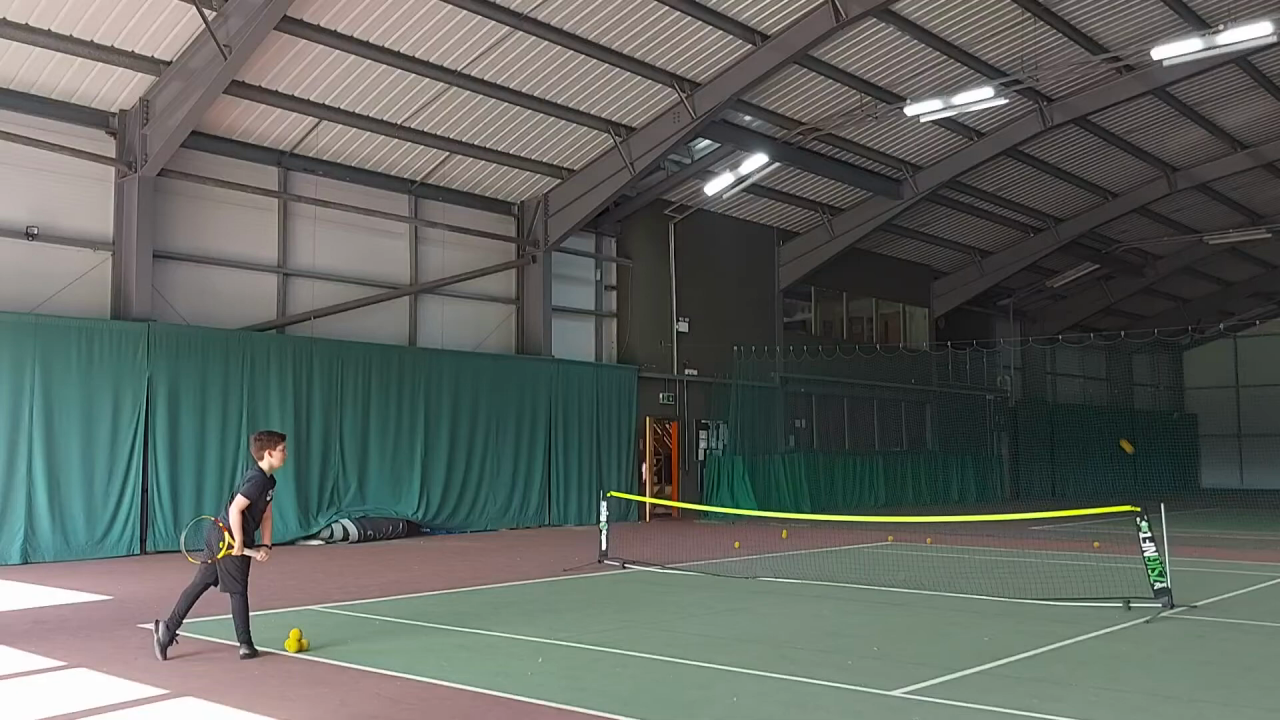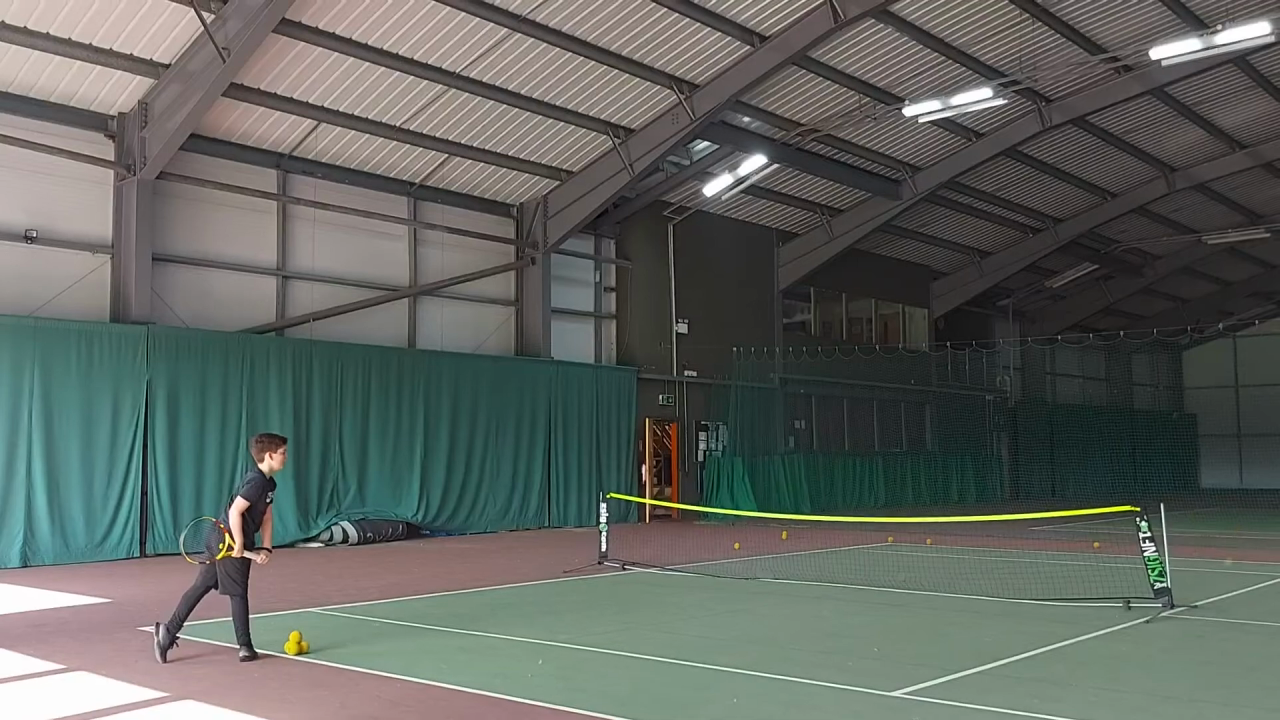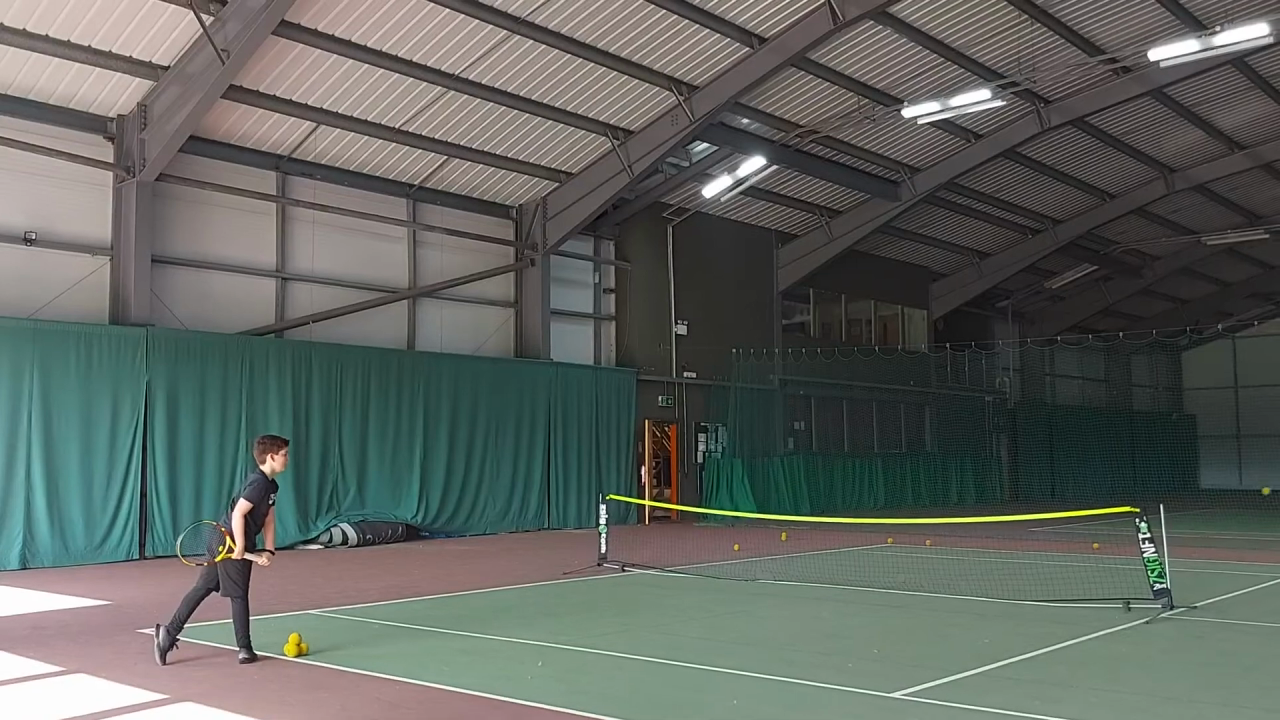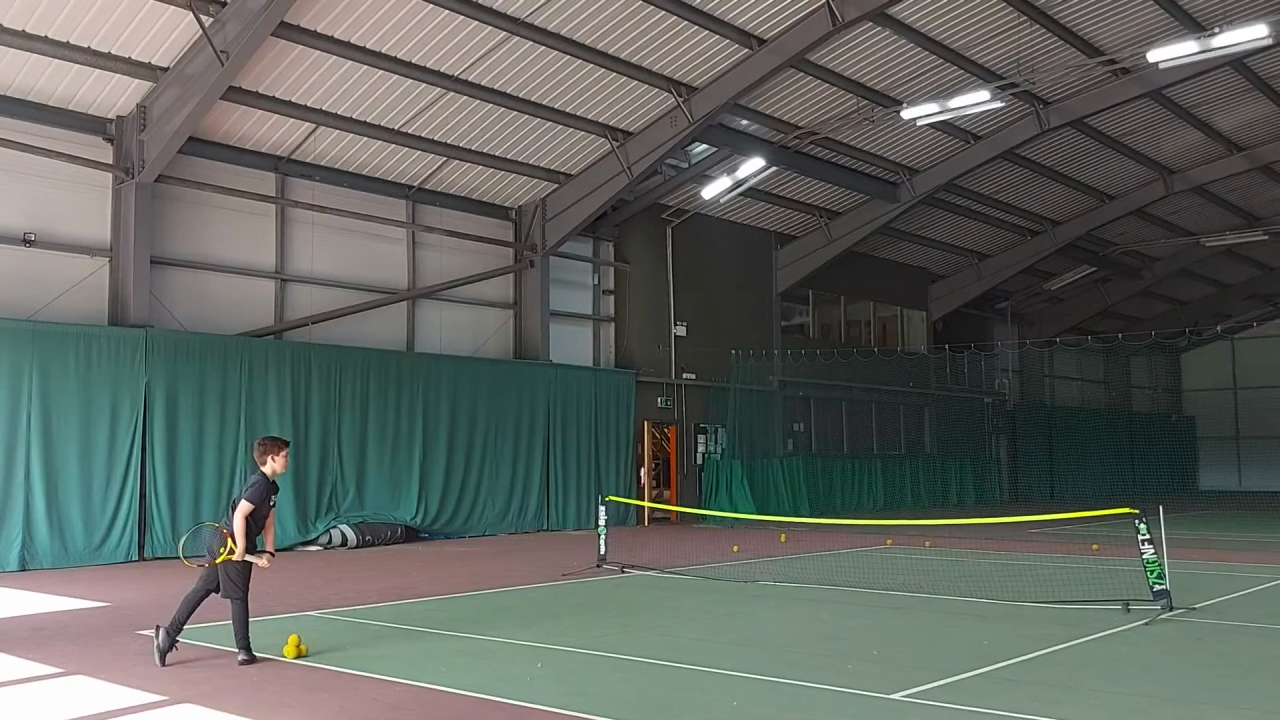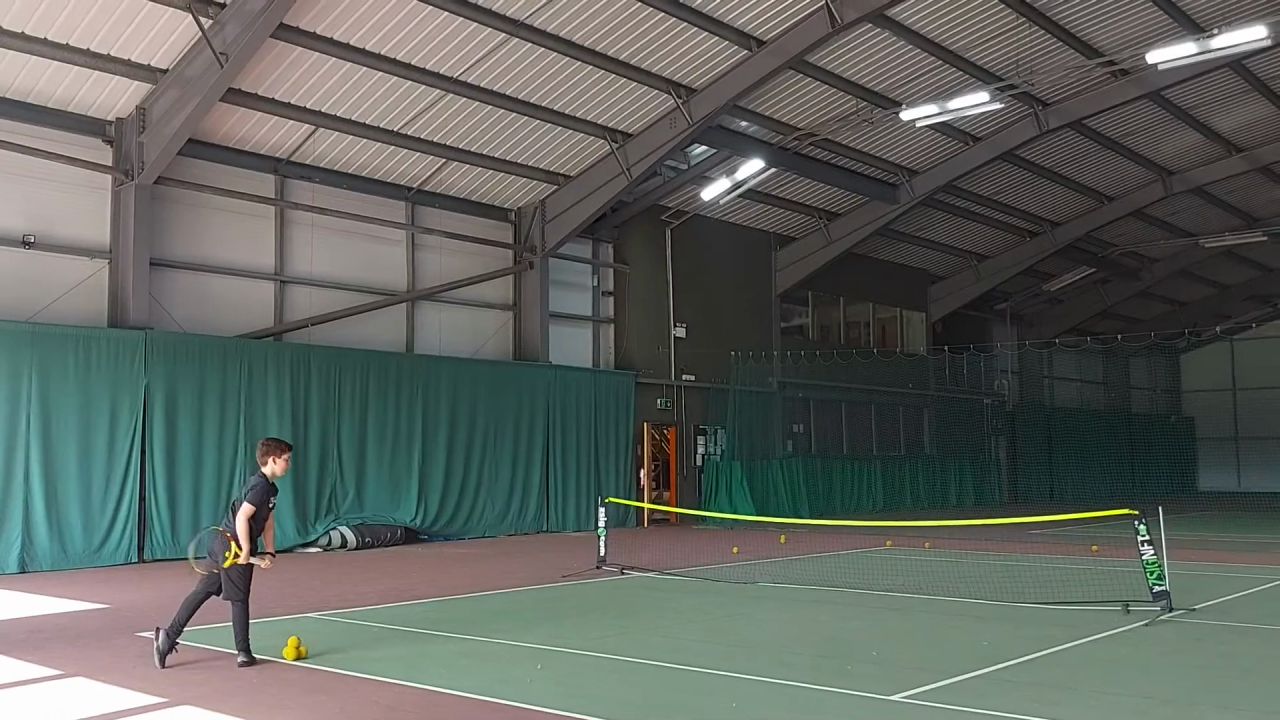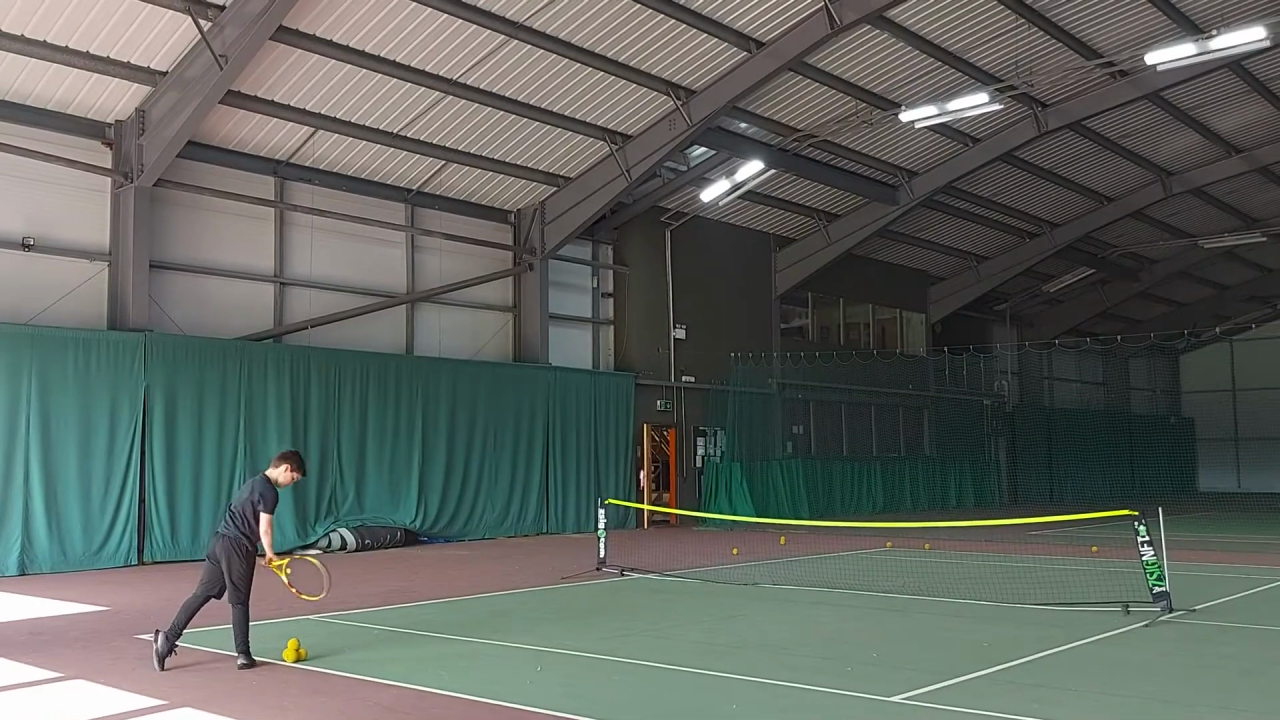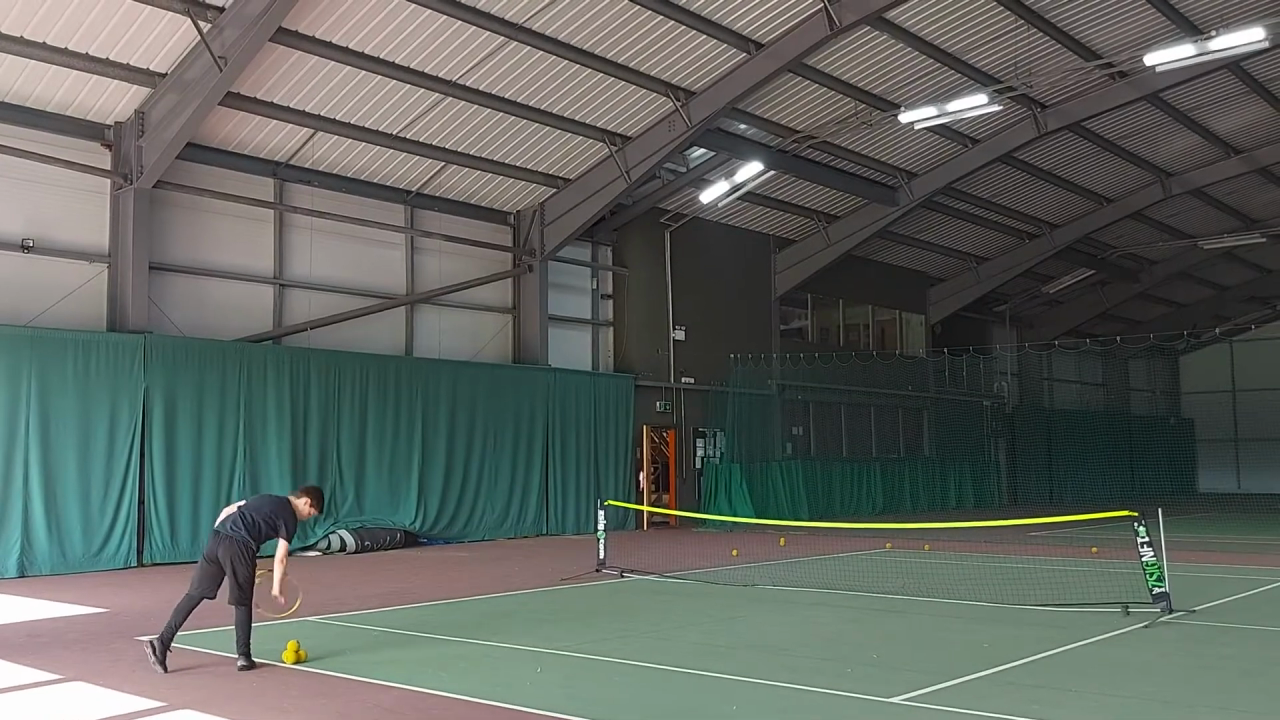
dt=0.3s
person 1, frame 1
left shoulder: (269, 481)
right shoulder: (257, 480)
left elbow: (266, 514)
right elbow: (235, 509)
left wrist: (266, 544)
right wrist: (239, 542)
right hip: (229, 538)
left knee: (199, 584)
right knee: (238, 591)
left ankle: (168, 628)
right ankle: (245, 645)
person 1, frame 2
left shoulder: (268, 483)
right shoulder: (256, 481)
left elbow: (266, 517)
right elbow: (235, 511)
left wrist: (266, 547)
right wrist: (239, 544)
right hip: (231, 542)
left knee: (200, 587)
right knee: (238, 594)
left ankle: (169, 631)
right ankle: (245, 647)
person 1, frame 3
left shoulder: (270, 485)
right shoulder: (258, 483)
left elbow: (268, 520)
right elbow: (238, 513)
left wrist: (269, 550)
right wrist: (241, 546)
right hip: (231, 542)
left knee: (201, 589)
right knee: (239, 596)
left ankle: (169, 633)
right ankle: (245, 649)
person 1, frame 4
left shoulder: (271, 487)
right shoulder: (260, 485)
left elbow: (269, 522)
right elbow: (239, 515)
left wrist: (269, 551)
right wrist: (242, 548)
right hip: (232, 545)
left knee: (201, 590)
right knee: (238, 597)
left ankle: (169, 634)
right ankle: (244, 651)
person 1, frame 5
left shoulder: (270, 488)
right shoulder: (262, 486)
left elbow: (267, 523)
right elbow: (241, 518)
left wrist: (269, 553)
right wrist: (246, 550)
left knee: (201, 592)
right knee: (239, 599)
left ankle: (168, 636)
right ankle: (243, 653)
person 1, frame 6
left shoulder: (255, 483)
right shoulder: (269, 491)
right elbow: (264, 529)
right wrist: (270, 554)
left hip: (220, 540)
right hip: (237, 548)
left knee: (201, 594)
right knee: (239, 602)
left ankle: (168, 638)
right ankle: (243, 655)
person 1, frame 7
left shoulder: (264, 499)
right shoulder: (289, 518)
left elbow: (228, 510)
right elbow: (280, 559)
right wrist: (276, 589)
left hip: (217, 538)
right hip: (239, 548)
left knee: (194, 596)
right knee: (242, 604)
left ankle: (162, 642)
right ankle: (243, 657)
